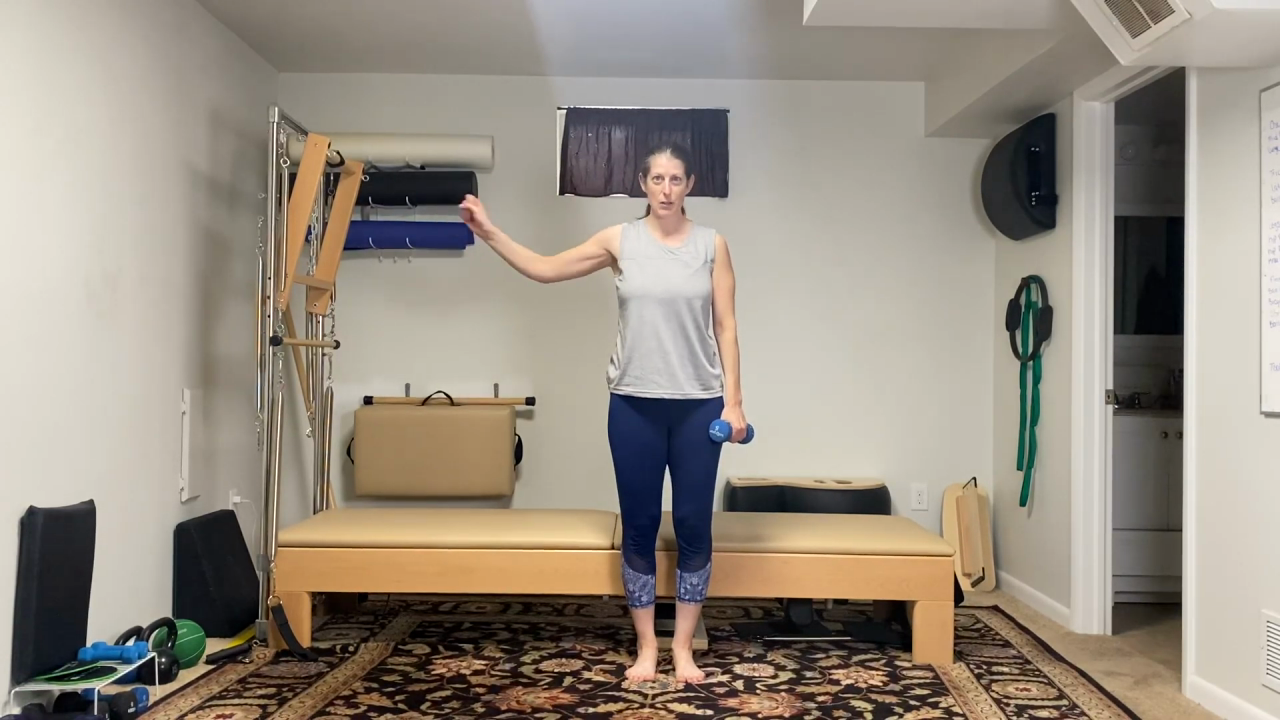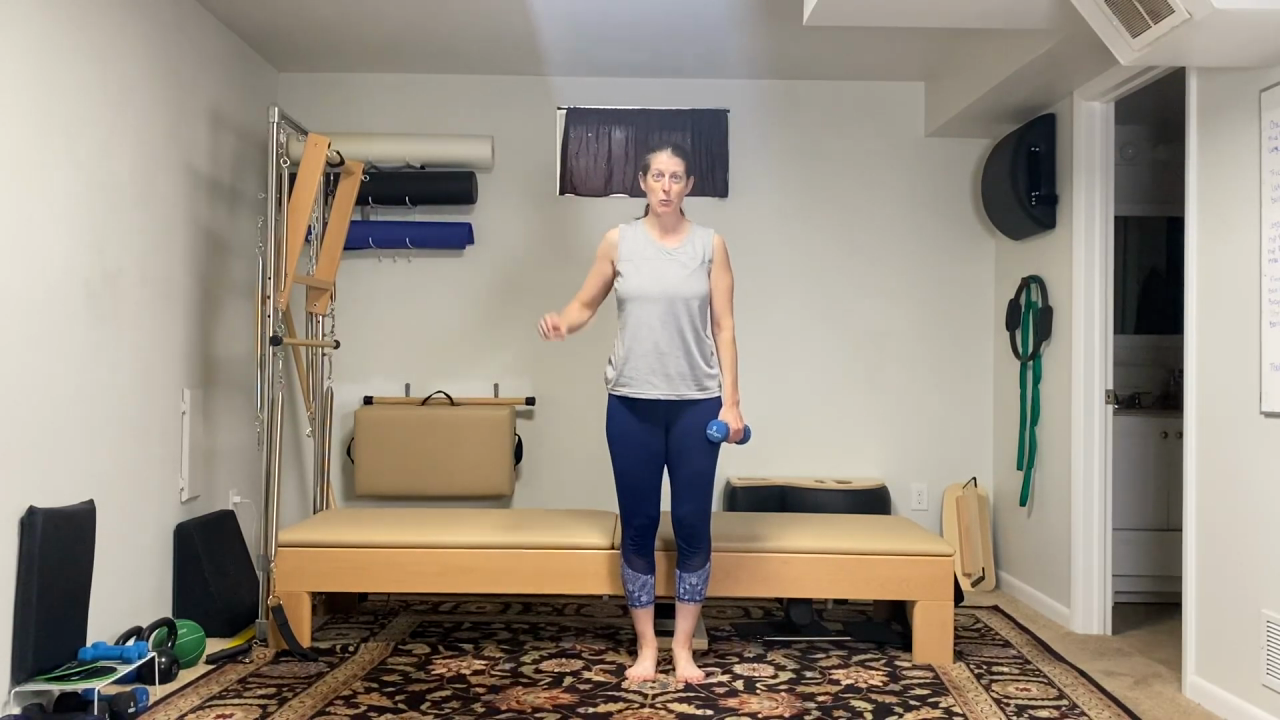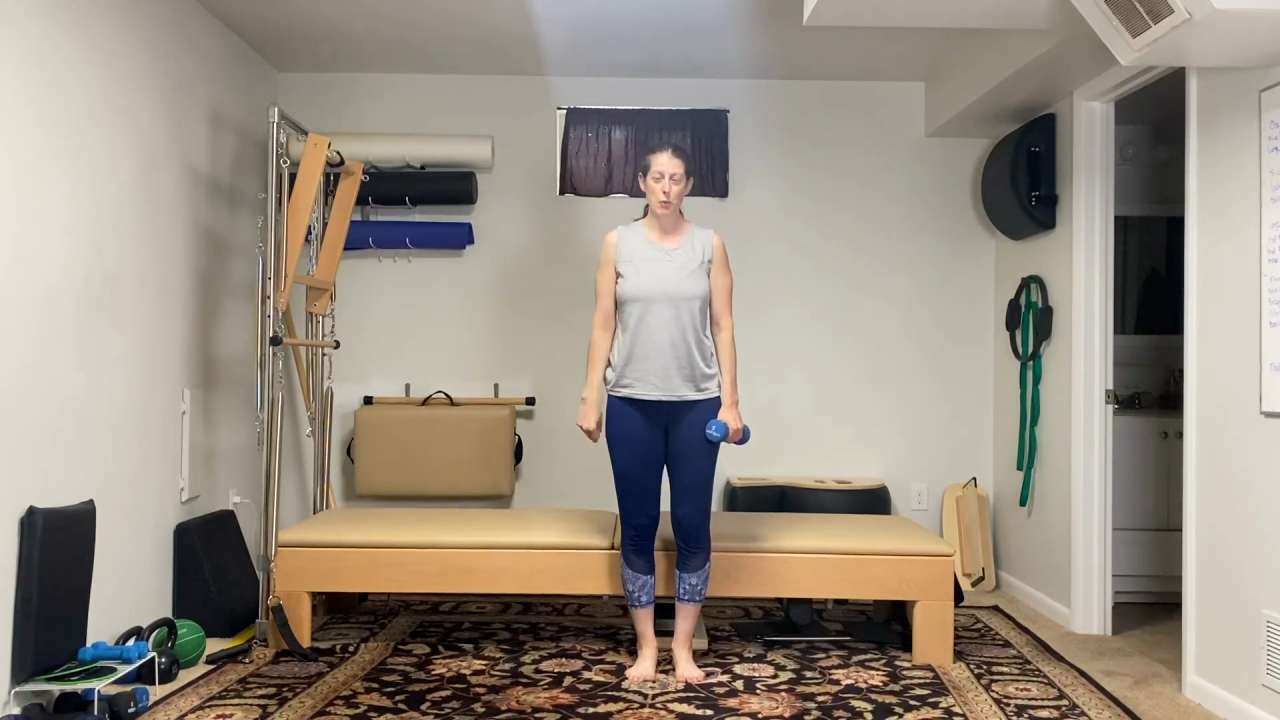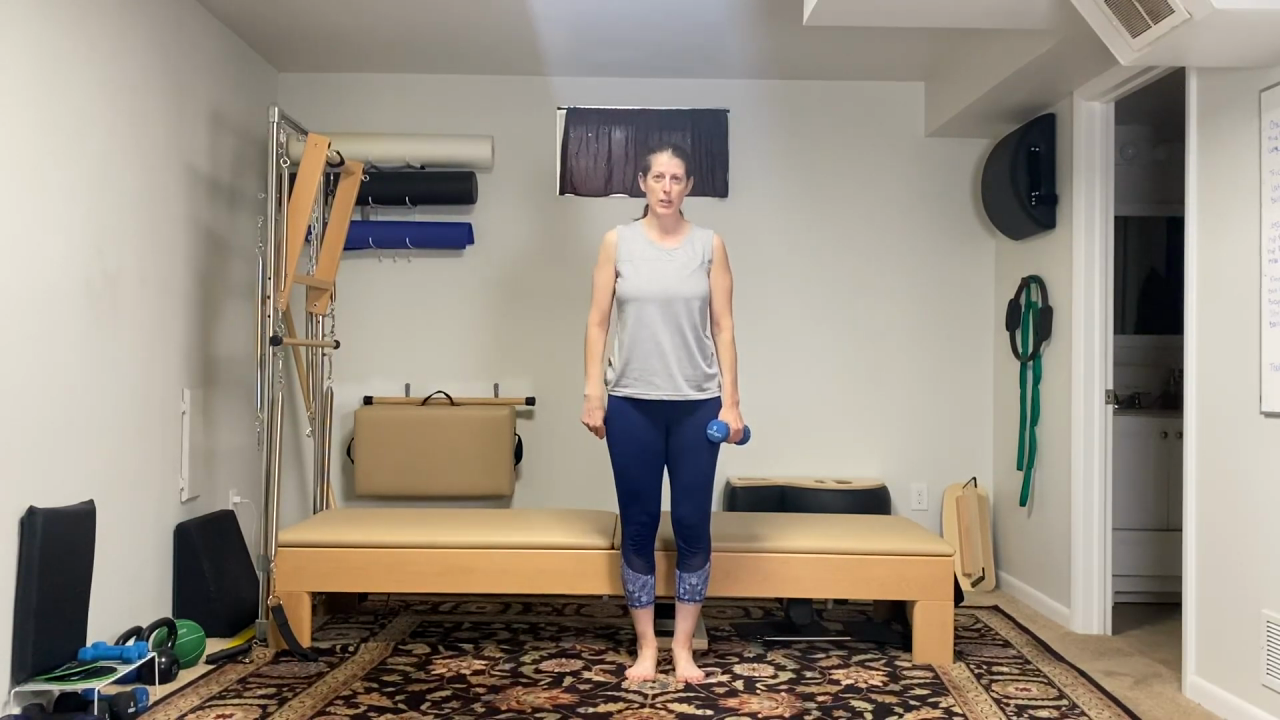
dt=0.2s
person 1, frame 1
left shoulder: (712, 244)
right shoulder: (619, 239)
left elbow: (725, 326)
right elbow: (545, 269)
left wrist: (734, 401)
right wrist: (489, 231)
left hip: (697, 403)
right hip: (635, 403)
left knee: (694, 524)
right knee: (638, 525)
left ankle: (684, 646)
right ankle: (645, 645)
person 1, frame 2
left shoulder: (709, 244)
right shoulder: (618, 241)
left elbow: (723, 327)
right elbow: (586, 306)
left wrist: (732, 401)
right wrist: (560, 321)
left hip: (695, 404)
right hip: (632, 403)
left knee: (692, 524)
right knee: (638, 525)
left ankle: (683, 646)
right ankle: (645, 646)
person 1, frame 3
left shoulder: (709, 244)
right shoulder: (618, 242)
left elbow: (722, 326)
right elbow: (603, 325)
left wrist: (730, 401)
right wrist: (590, 397)
left hip: (695, 405)
right hip: (631, 404)
left knee: (691, 524)
right knee: (637, 525)
left ankle: (683, 645)
right ankle: (646, 646)
person 1, frame 4
left shoulder: (709, 244)
right shoulder: (617, 241)
left elbow: (723, 326)
right elbow: (598, 323)
left wrist: (731, 401)
right wrist: (593, 395)
left hip: (696, 405)
right hip: (632, 404)
left knee: (692, 524)
right knee: (638, 524)
left ankle: (682, 646)
right ankle: (646, 646)
